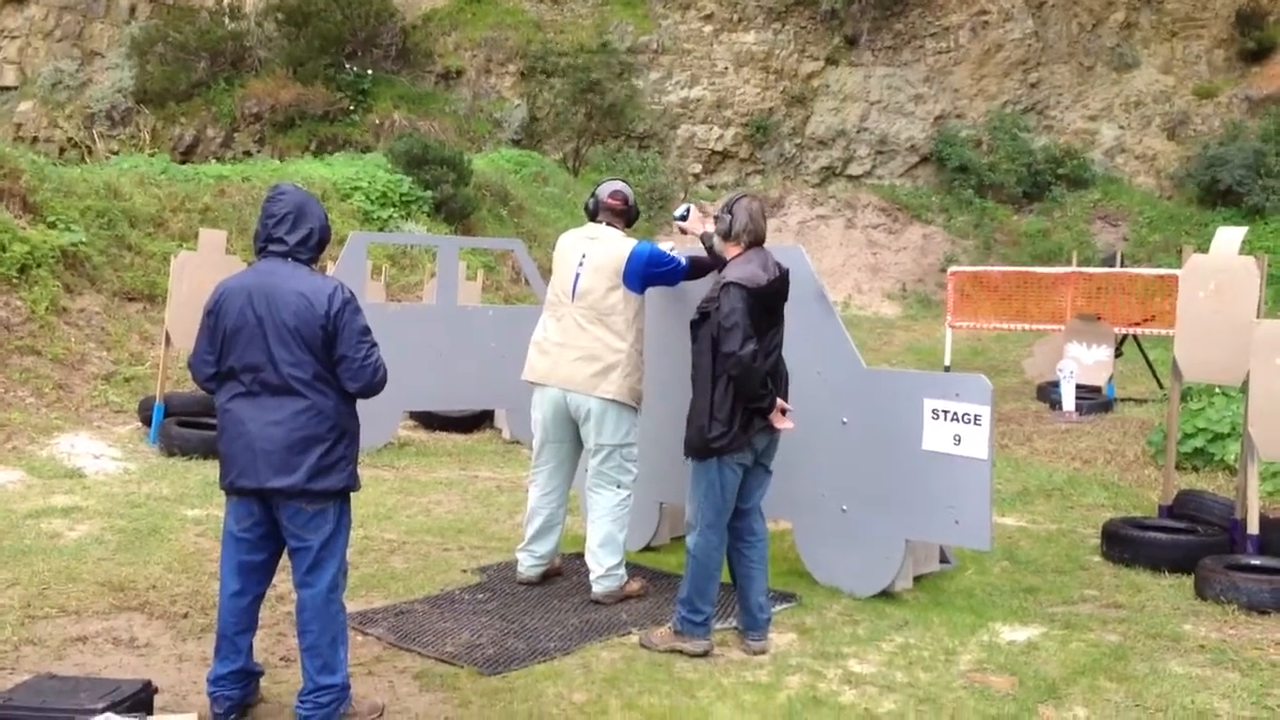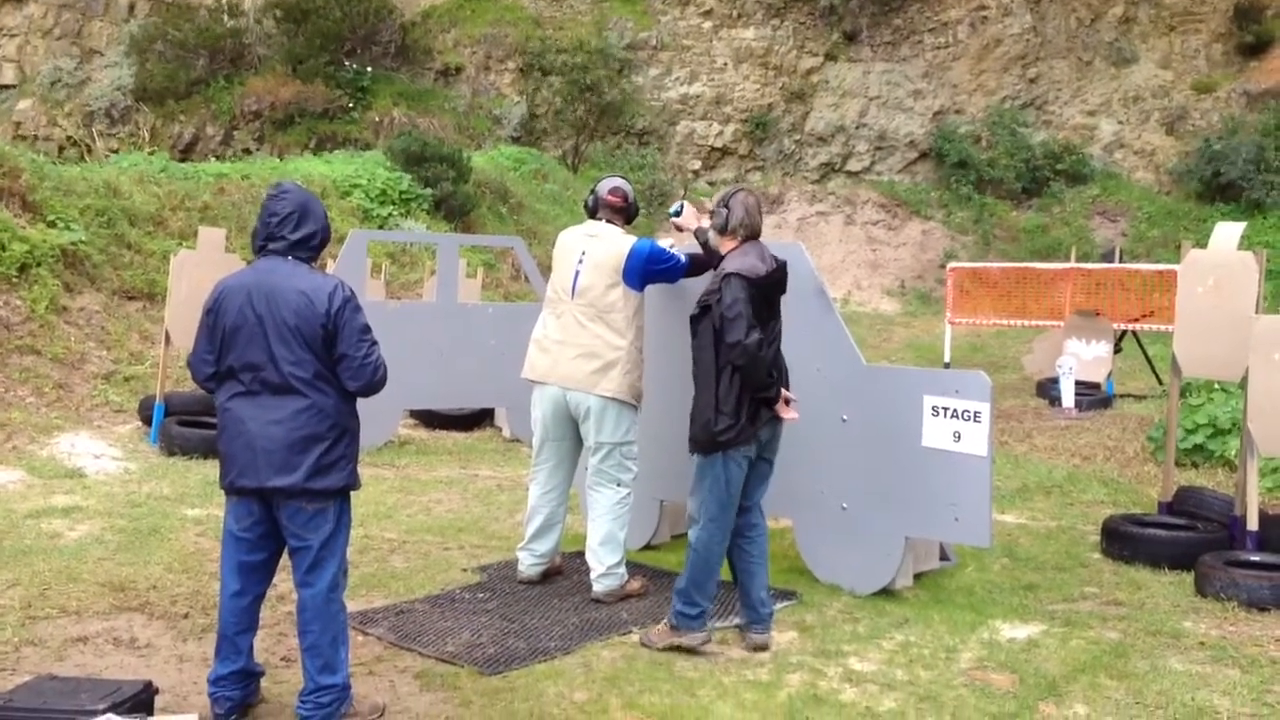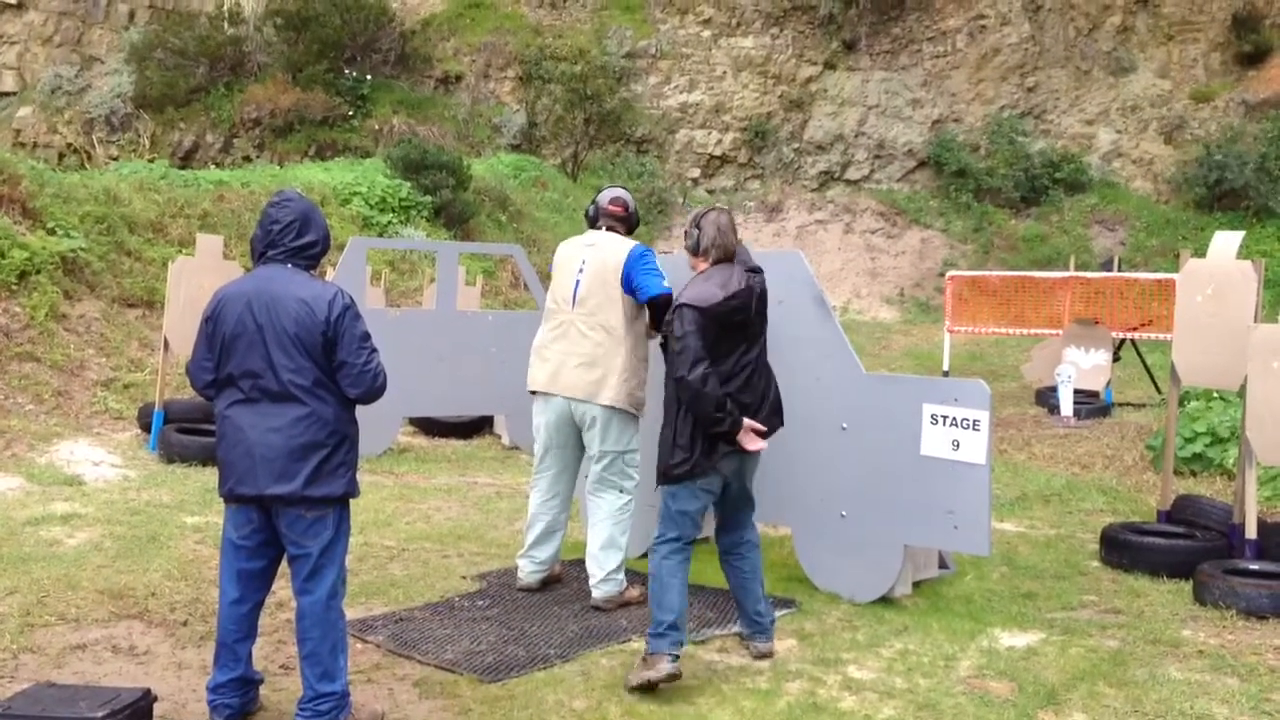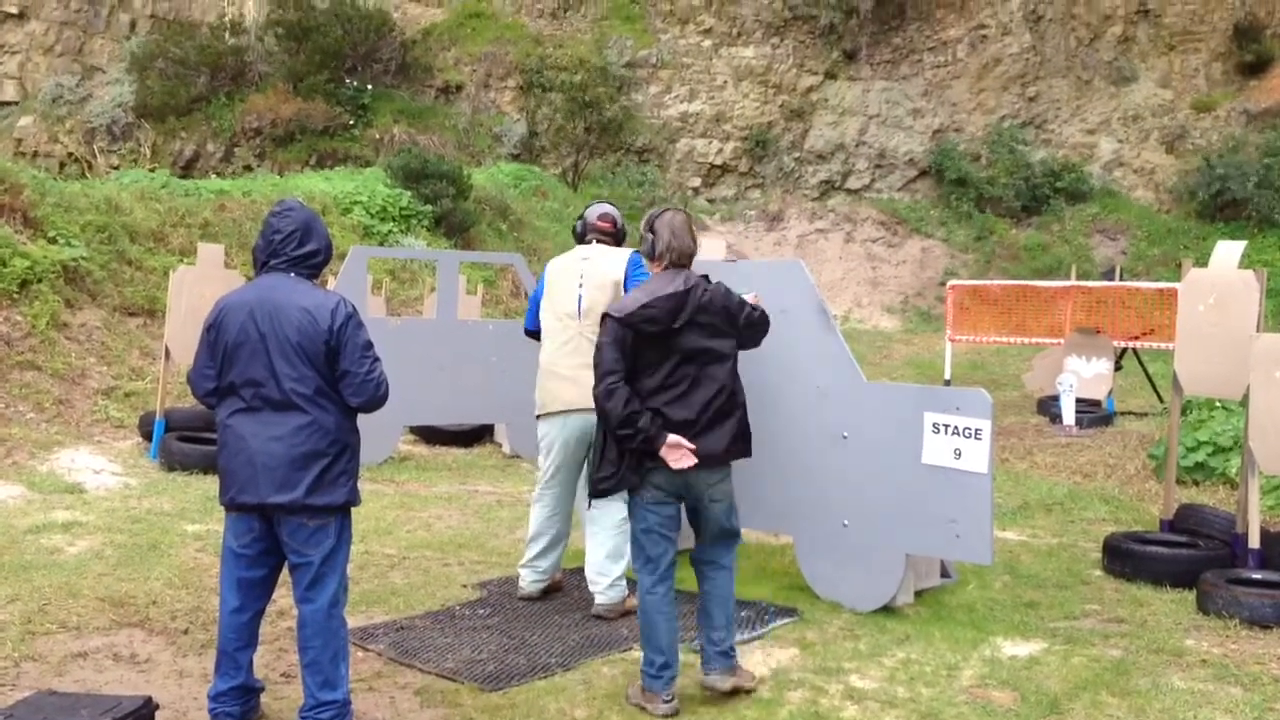
dt=0.4s
person 1, frame 1
left shoulder: (227, 292)
right shoulder: (329, 295)
left elbow: (204, 371)
right elbow: (367, 378)
right wrist: (325, 373)
left hip: (246, 463)
right hip: (312, 465)
left knee: (240, 579)
right knee: (319, 584)
person 1, frame 2
left shoulder: (226, 291)
right shoulder: (329, 293)
left elbow: (203, 370)
right elbow: (367, 376)
right wrist: (325, 373)
left hip: (245, 463)
right hip: (312, 465)
left knee: (241, 579)
right knee: (319, 583)
person 1, frame 3
left shoulder: (226, 299)
right shoulder: (330, 301)
left elbow: (202, 378)
right elbow: (367, 384)
right wrist: (325, 380)
left hip: (244, 470)
right hip: (311, 472)
left knee: (239, 587)
right knee: (318, 592)
person 1, frame 4
left shoulder: (227, 308)
right shoulder: (333, 310)
left elbow: (203, 387)
right elbow: (369, 393)
right wrist: (326, 390)
left hip: (245, 479)
right hip: (312, 481)
left knee: (240, 596)
right knee: (319, 600)
person 2, frame 1
left shoulder: (734, 286)
right shoulder: (768, 273)
left elbow: (740, 357)
left wrist: (764, 404)
right wrist: (703, 234)
left hip: (729, 425)
right hip: (760, 426)
left knee: (707, 527)
right knee: (748, 523)
left ankle: (691, 628)
right ankle: (755, 628)
person 2, frame 2
left shoulder: (733, 278)
right shoulder: (761, 267)
left elbow: (744, 347)
left wrist: (769, 393)
right wrist: (696, 230)
left hip: (734, 418)
right hip: (762, 418)
left knee: (709, 520)
right knee: (747, 518)
left ankle: (687, 621)
right ankle: (757, 622)
person 2, frame 3
left shoulder: (691, 304)
right shoulder: (751, 291)
left elbow: (692, 379)
left wrist: (728, 423)
left hip: (700, 446)
right hip: (739, 442)
left knee: (670, 545)
right knee: (739, 534)
left ankle: (662, 652)
right ankle: (759, 631)
person 2, frame 4
left shoulder: (624, 314)
right shoulder: (721, 302)
left elbow: (610, 390)
right elbow: (756, 329)
left wrist: (653, 438)
right wrist: (753, 307)
left hip: (653, 463)
right hip: (711, 456)
left knee: (655, 571)
right knee: (717, 553)
right ankle: (721, 664)
person 3, frame 1
left shoulder: (566, 243)
right shoulder: (634, 254)
right elbow: (689, 269)
right wrist: (723, 257)
left hip: (550, 378)
right hip: (603, 386)
left knee: (548, 474)
right knee: (609, 483)
left ankle: (533, 562)
right ankle: (608, 580)
person 3, frame 2
left shoulder: (565, 240)
right shoulder: (635, 251)
right elbow: (691, 265)
left hip: (550, 376)
right hip: (604, 384)
left knee: (548, 473)
right knee: (610, 481)
left ankle: (534, 561)
right ankle: (609, 579)
person 3, frame 3
left shoulder: (564, 250)
right shoulder: (633, 256)
right elbow: (660, 302)
right wrist: (655, 325)
left hip: (550, 384)
right hip: (608, 392)
left knee: (549, 480)
right knee: (610, 488)
left ankle: (533, 568)
right ankle: (607, 586)
person 3, frame 4
left shoulder: (553, 268)
right shoulder: (628, 262)
left elbow: (533, 329)
left hip: (559, 400)
left knee: (552, 493)
right knee: (611, 498)
left ankle: (535, 577)
right ankle: (609, 594)
